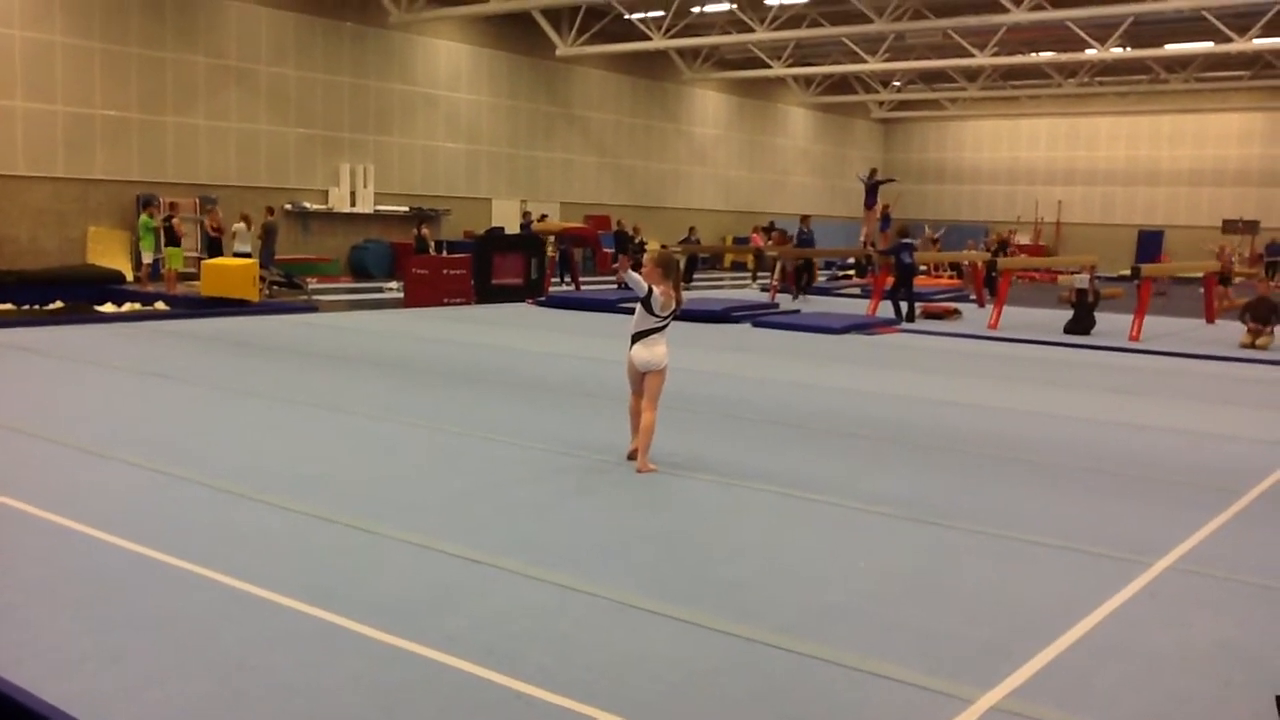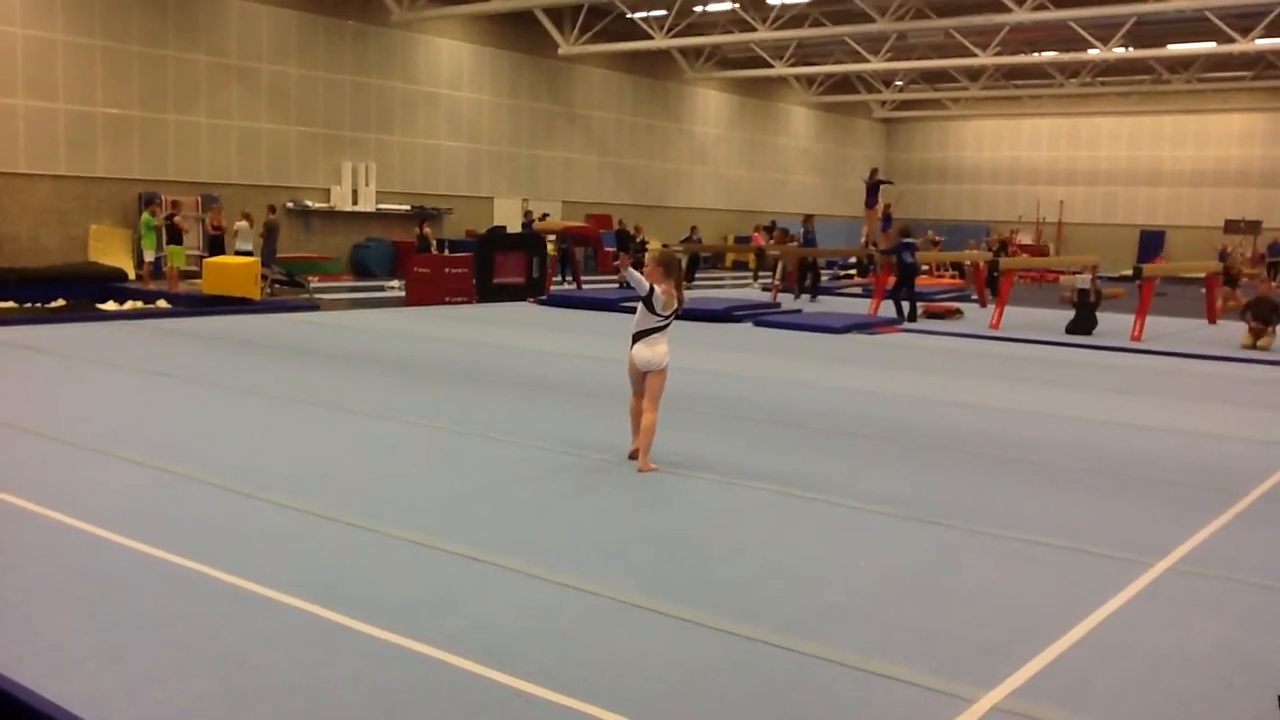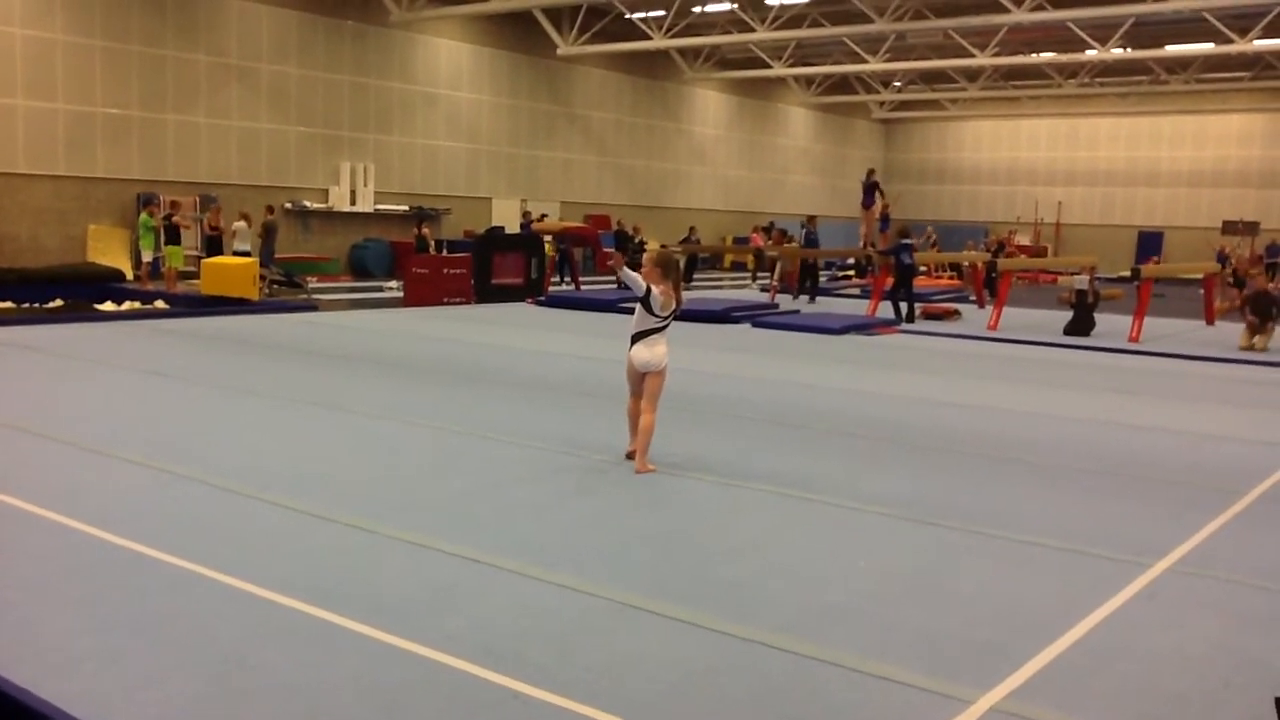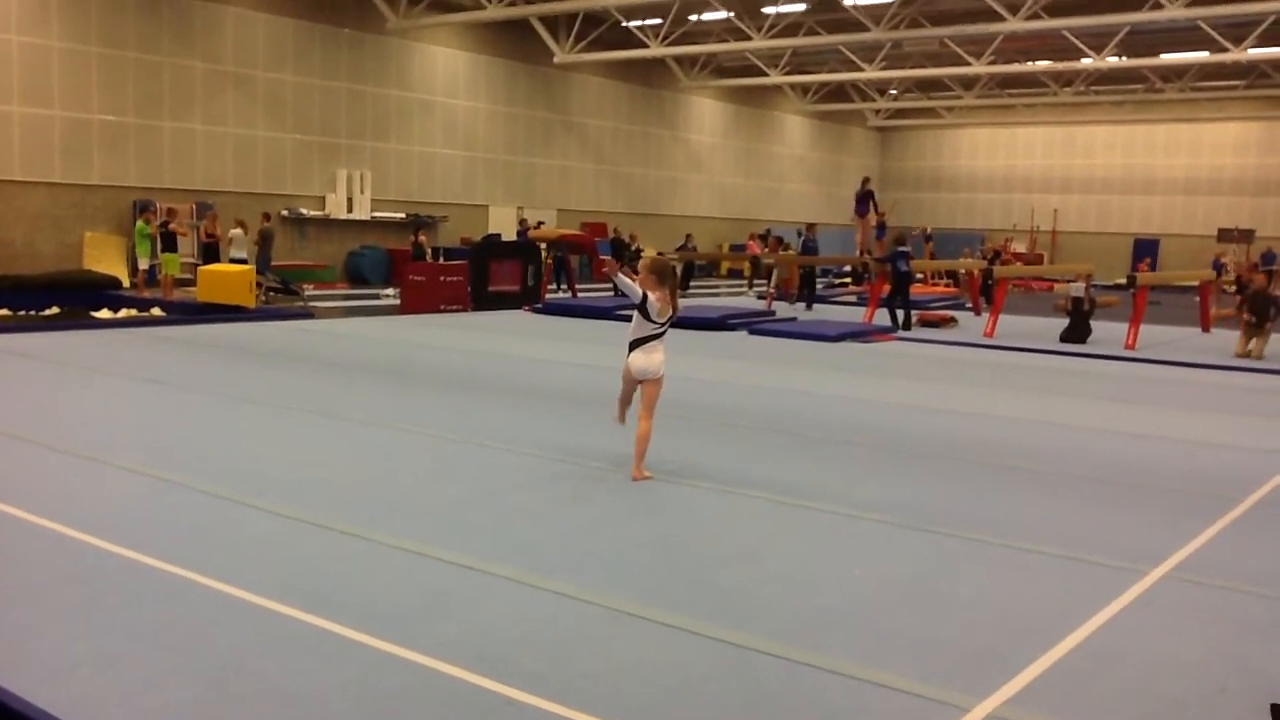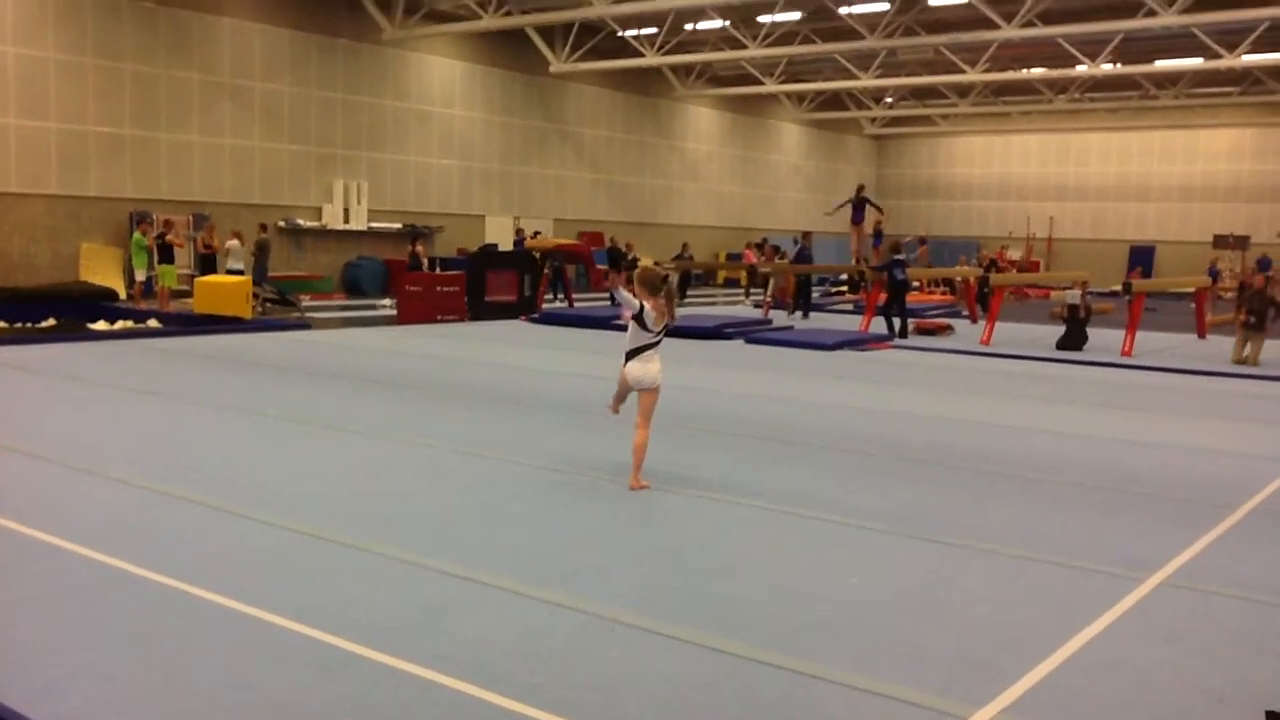
dt=0.2s
person 1, frame 1
left shoulder: (651, 294)
right shoulder: (673, 296)
left elbow: (639, 285)
left wrist: (625, 272)
right wrist: (628, 273)
left hip: (639, 352)
right hip: (658, 355)
left knee: (636, 396)
right knee: (649, 408)
left ankle: (634, 443)
right ankle: (642, 460)
person 1, frame 2
left shoulder: (652, 293)
right shoulder: (675, 296)
left elbow: (640, 283)
left wrist: (627, 270)
right wrist: (628, 272)
left hip: (640, 351)
right hip: (659, 355)
left knee: (637, 397)
right knee: (651, 408)
left ankle: (635, 442)
right ankle: (643, 459)
person 1, frame 3
left shoulder: (650, 293)
right shoulder: (673, 296)
left elbow: (637, 284)
left wrist: (621, 270)
right wrist: (625, 271)
left hip: (638, 352)
right hip: (658, 355)
left knee: (635, 397)
right knee: (649, 409)
left ankle: (632, 444)
right ankle: (641, 461)
person 1, frame 4
left shoulder: (646, 299)
right shoulder: (670, 302)
left elbow: (633, 290)
left wrist: (617, 276)
right wrist: (625, 277)
left hip: (636, 359)
right hip: (656, 363)
left knee: (626, 394)
right knee: (646, 416)
left ankle: (621, 416)
right ankle: (638, 468)
person 1, frame 5
left shoulder: (641, 308)
right shoulder: (666, 310)
left elbow: (630, 302)
left wrist: (617, 288)
left hip: (632, 369)
right hip: (653, 372)
left knee: (620, 396)
right knee: (643, 425)
left ankle: (614, 407)
right ankle: (636, 477)
